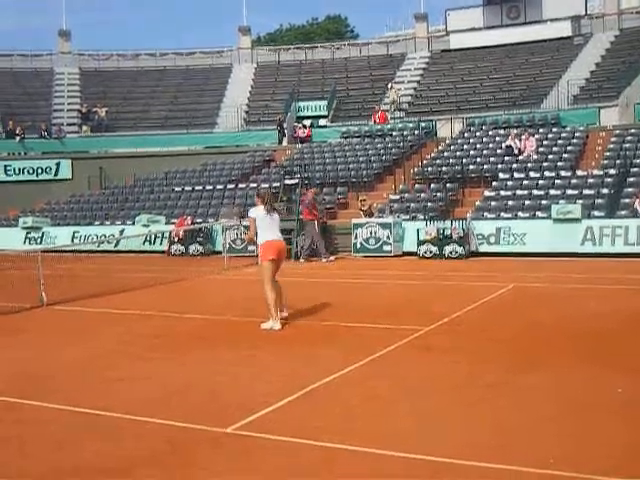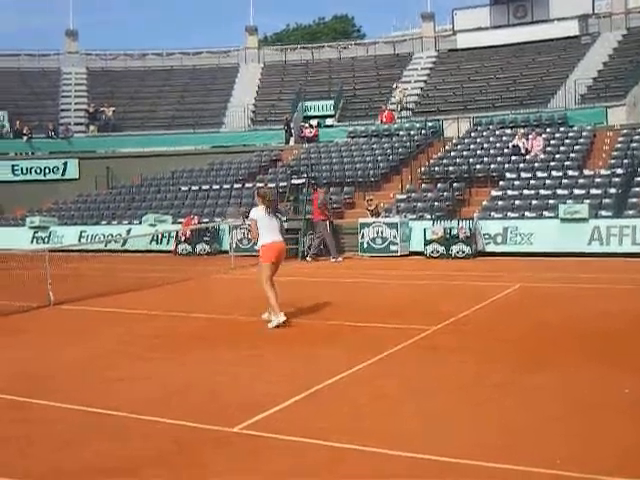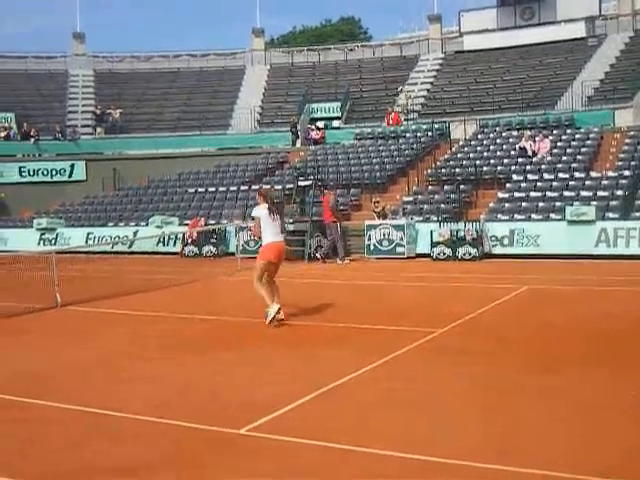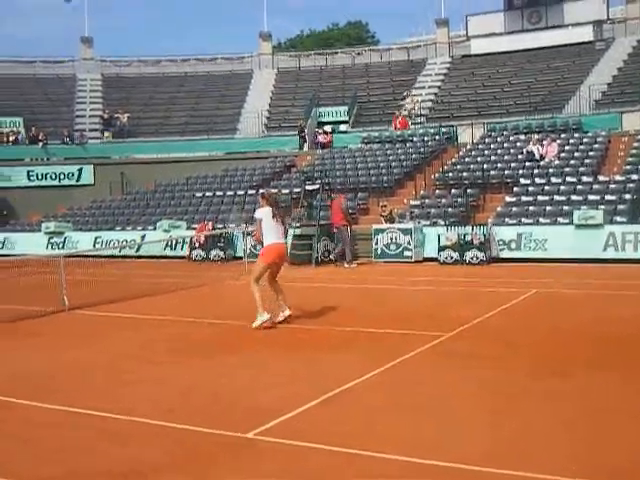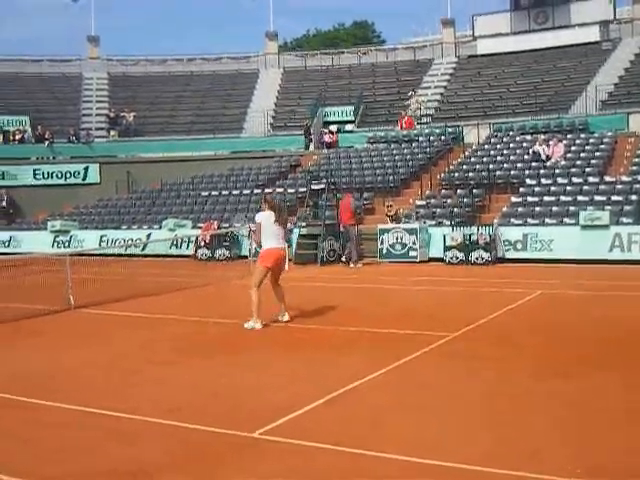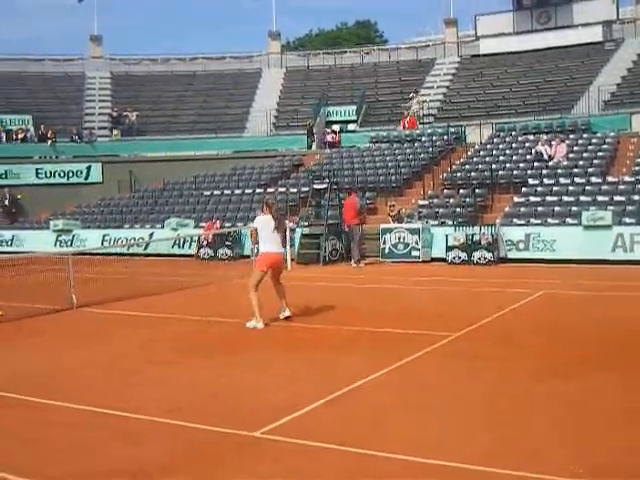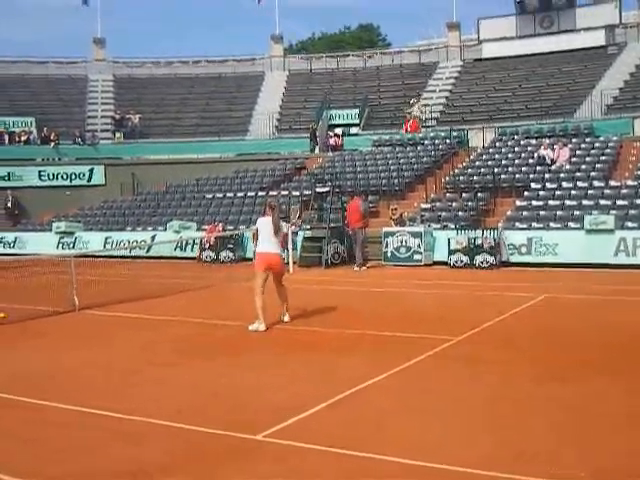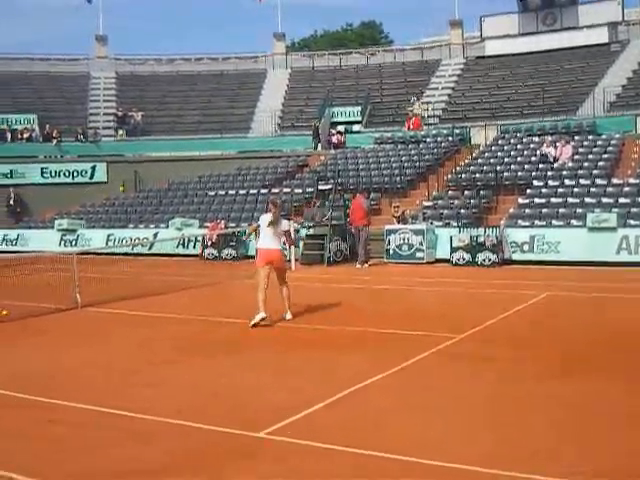
dt=0.1s
person 1, frame 1
left shoulder: (254, 211)
right shoulder: (274, 212)
left elbow: (252, 234)
left wrist: (249, 238)
left hip: (267, 247)
right hip: (281, 245)
left knee: (267, 284)
right knee: (272, 280)
left ankle: (275, 320)
right ankle: (281, 310)
person 1, frame 2
left shoulder: (254, 211)
right shoulder: (274, 212)
left elbow: (255, 234)
left wrist: (253, 235)
left hip: (268, 248)
right hip: (281, 246)
left knee: (266, 284)
right knee: (268, 280)
left ankle: (278, 315)
right ankle: (273, 311)
person 1, frame 3
left shoulder: (257, 210)
right shoulder: (276, 210)
left elbow: (257, 233)
left wrist: (255, 233)
left hip: (269, 247)
right hip: (281, 247)
left knee: (256, 281)
right knee: (269, 279)
left ankle: (273, 306)
right ankle: (275, 307)
person 1, frame 4
left shoulder: (260, 211)
right shoulder: (278, 213)
left elbow: (259, 236)
left wrist: (257, 238)
left hip: (270, 249)
right hip: (282, 248)
left knee: (254, 281)
right knee: (271, 280)
left ankle: (262, 313)
right ankle: (284, 310)
person 1, frame 5
left shoulder: (260, 215)
right shoulder: (281, 217)
left elbow: (258, 239)
left wrist: (255, 238)
left hip: (268, 253)
right hip: (282, 253)
left knee: (254, 286)
right knee: (274, 282)
left ankle: (256, 320)
right ankle: (284, 313)
person 1, frame 6
left shoulder: (258, 219)
right shoulder: (281, 222)
left elbow: (254, 241)
left hip: (265, 257)
right hip: (279, 257)
left knee: (252, 287)
right knee: (276, 281)
left ankle: (258, 320)
right ankle: (285, 310)
person 1, frame 7
left shoulder: (260, 220)
right shoulder: (282, 225)
left elbow: (255, 235)
right elbow: (284, 245)
left hip: (262, 257)
right hip: (277, 258)
left knee: (259, 291)
right knee: (279, 285)
left ankle: (261, 322)
right ankle: (285, 314)
person 1, frame 8
left shoulder: (263, 217)
right shoulder: (284, 223)
left elbow: (253, 228)
right elbow: (290, 242)
left wrist: (246, 236)
left hip: (263, 253)
right hip: (277, 253)
left knee: (262, 287)
right knee: (283, 283)
left ankle: (261, 312)
right ankle: (287, 312)
